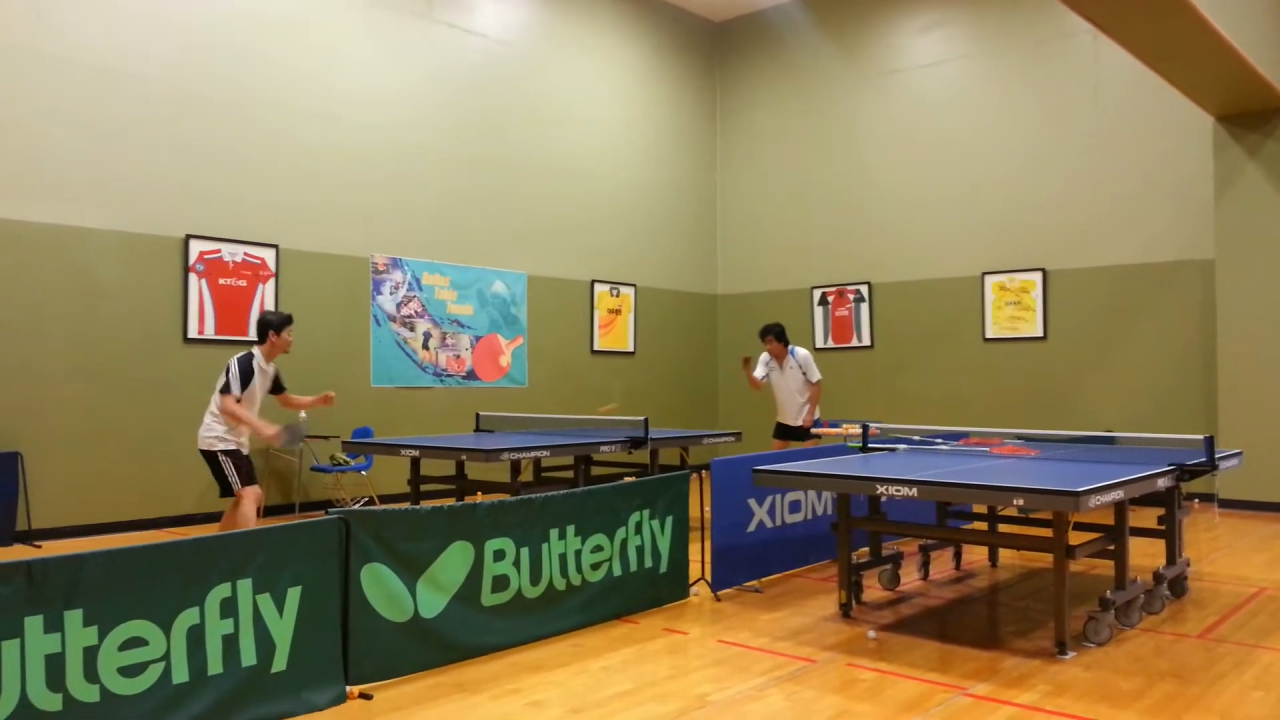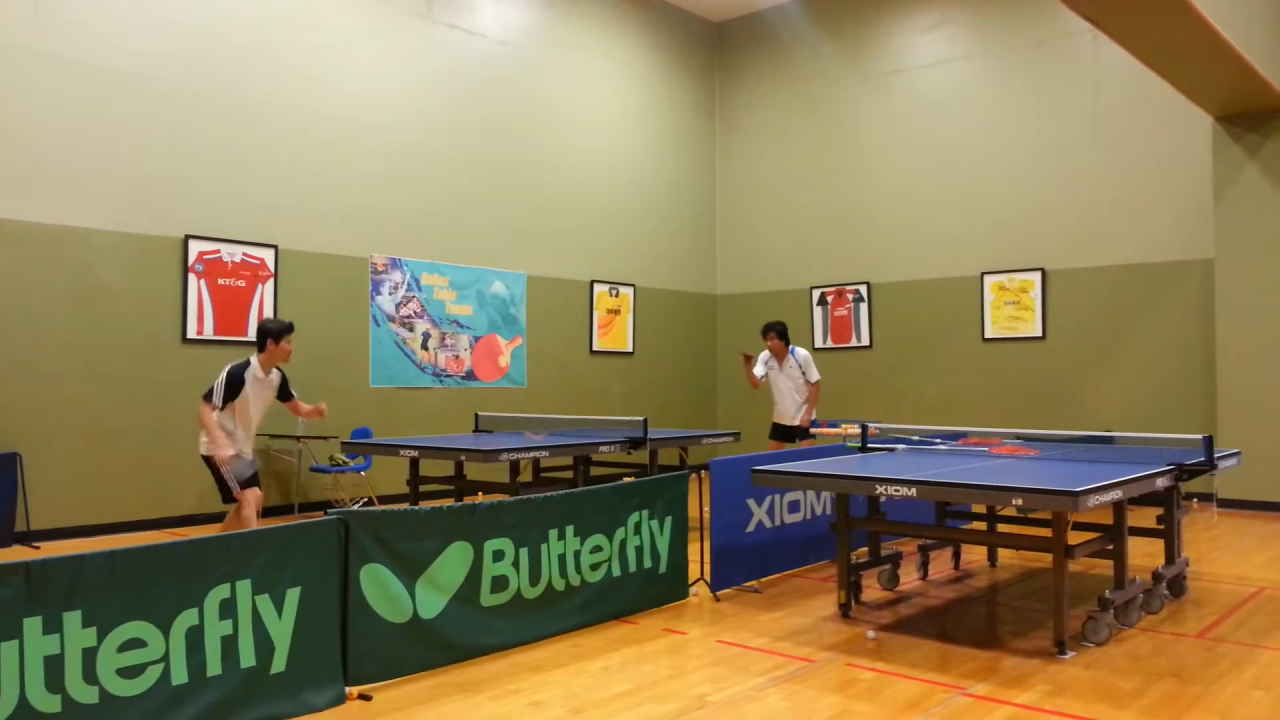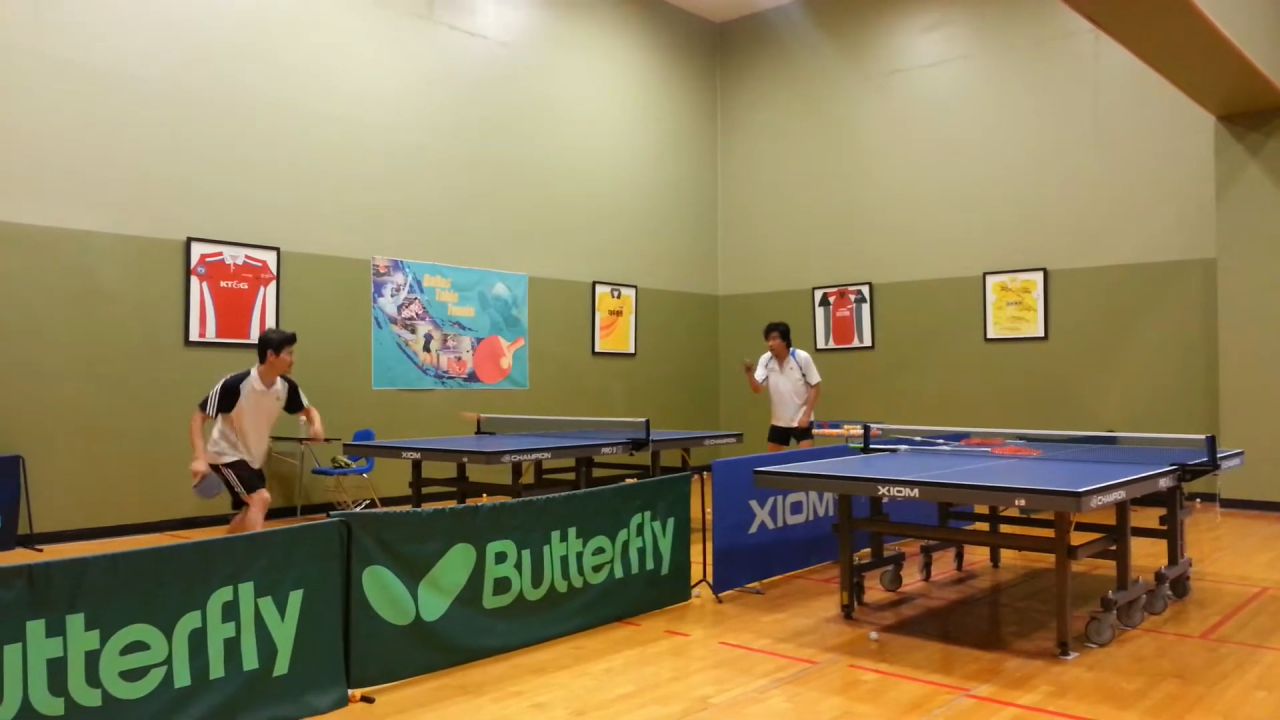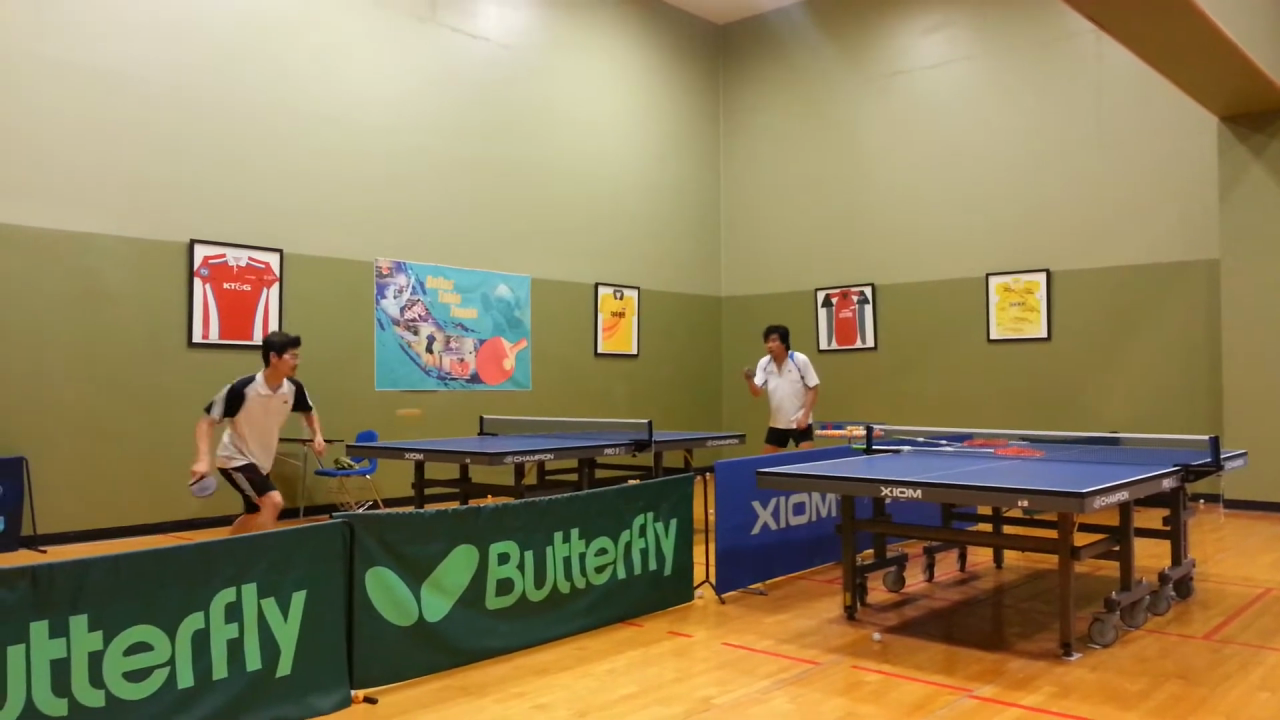
dt=0.1s
person 1, frame 1
left shoulder: (270, 369)
right shoulder: (242, 364)
left elbow: (286, 401)
right elbow: (226, 405)
left wrist: (319, 399)
right wrist: (261, 427)
left hip: (237, 444)
right hip: (219, 441)
left knee: (246, 499)
right knee: (250, 495)
person 1, frame 2
left shoulder: (277, 377)
right shoulder: (236, 374)
left elbow: (298, 408)
right elbow: (205, 411)
left wrist: (315, 410)
right wrist: (220, 445)
left hip: (242, 451)
right hip: (220, 449)
left knee: (249, 502)
right knee: (251, 497)
person 1, frame 3
left shoulder: (287, 386)
right shoulder: (235, 384)
left elbow: (309, 411)
right elbow: (198, 418)
left wrist: (316, 426)
right wrist: (200, 458)
left hip: (253, 459)
right hip: (226, 455)
left knee: (250, 512)
right knee: (260, 500)
person 1, frame 4
left shoulder: (293, 388)
right shoulder: (240, 389)
left elbow: (310, 413)
right elbow: (205, 423)
left wrist: (317, 436)
right wrist: (202, 460)
left hip: (261, 463)
right hip: (235, 459)
left knee: (256, 515)
right knee: (273, 502)
